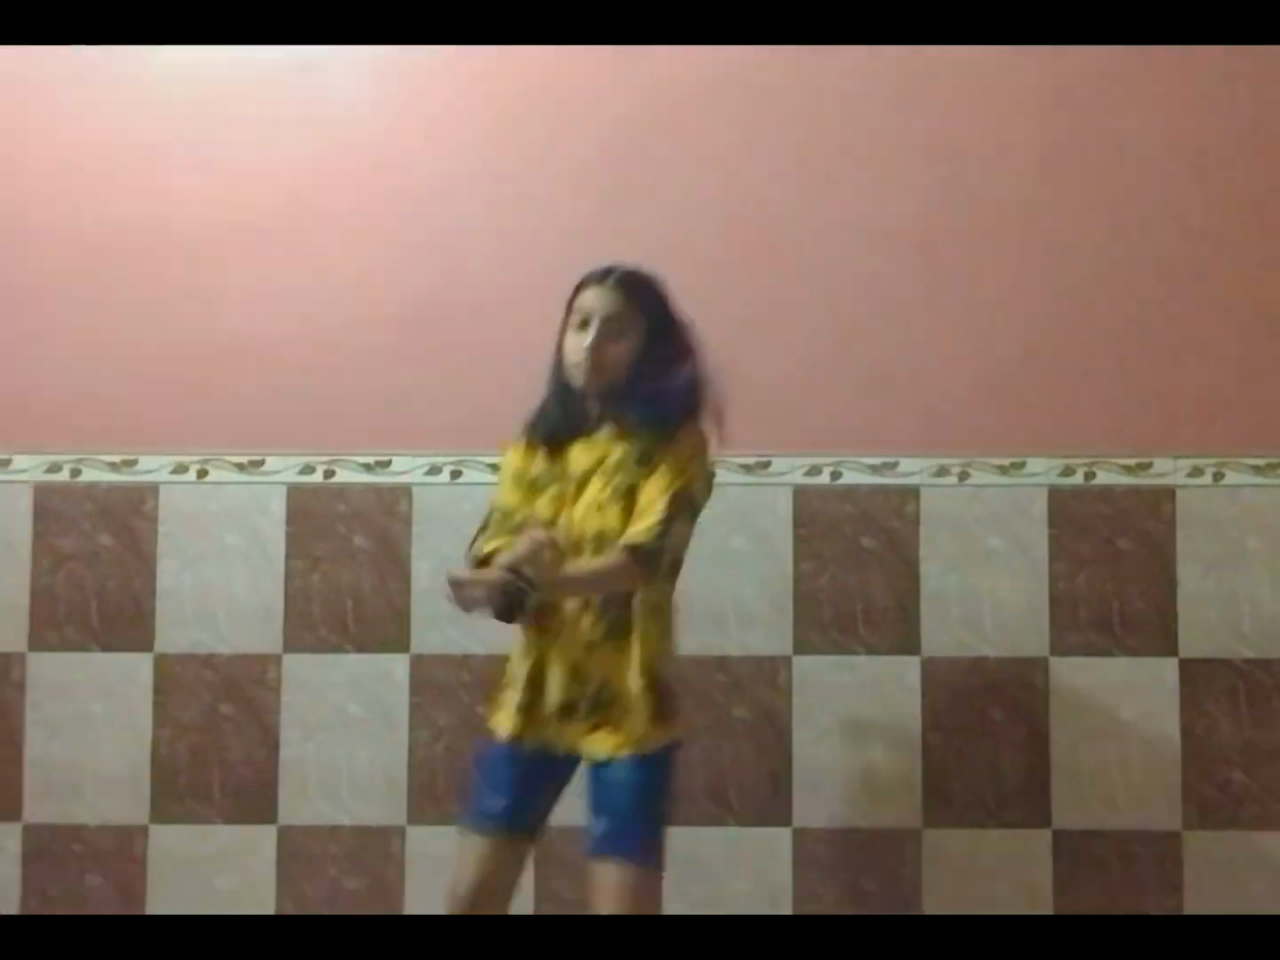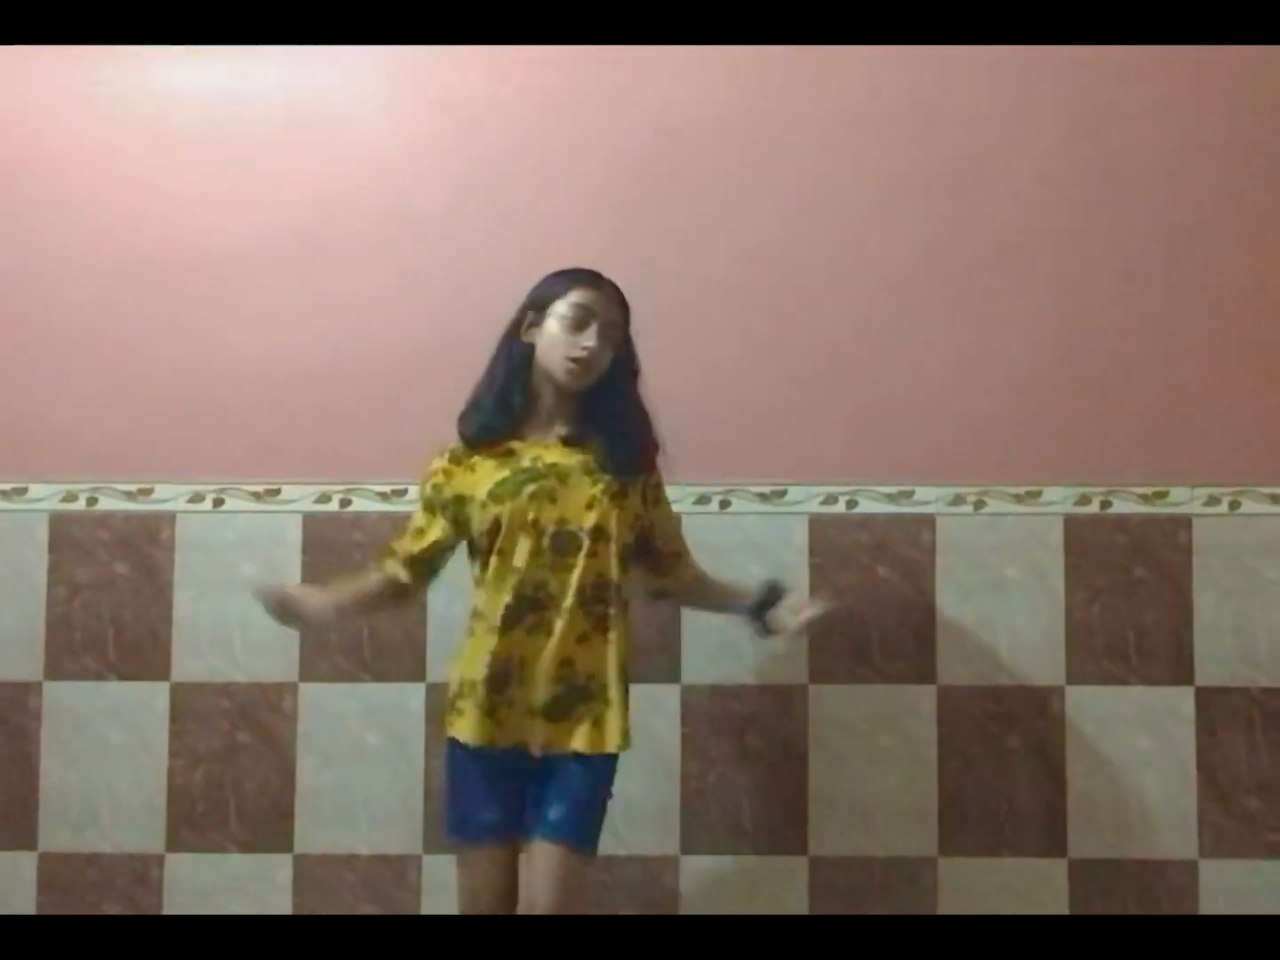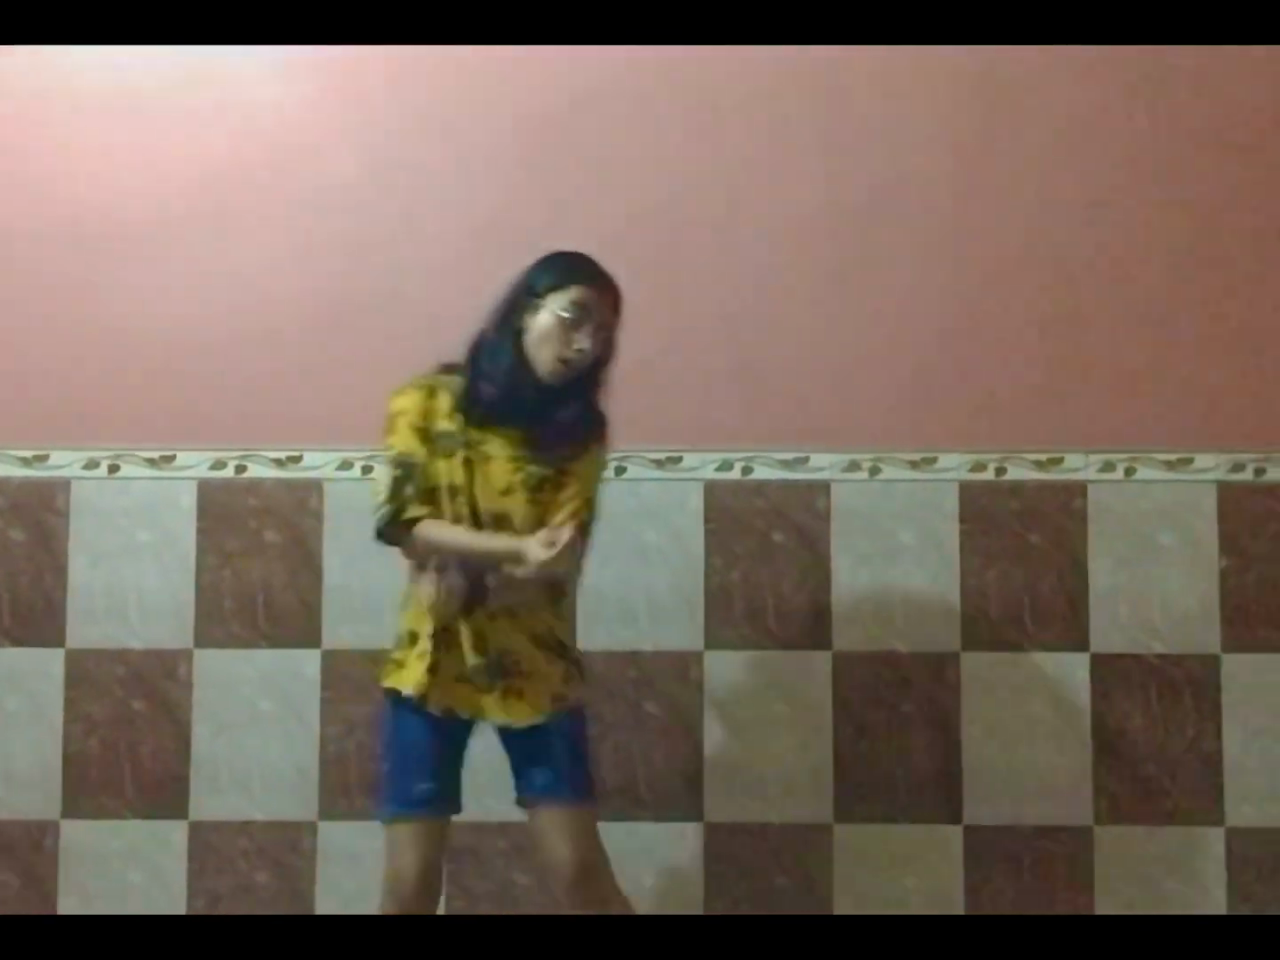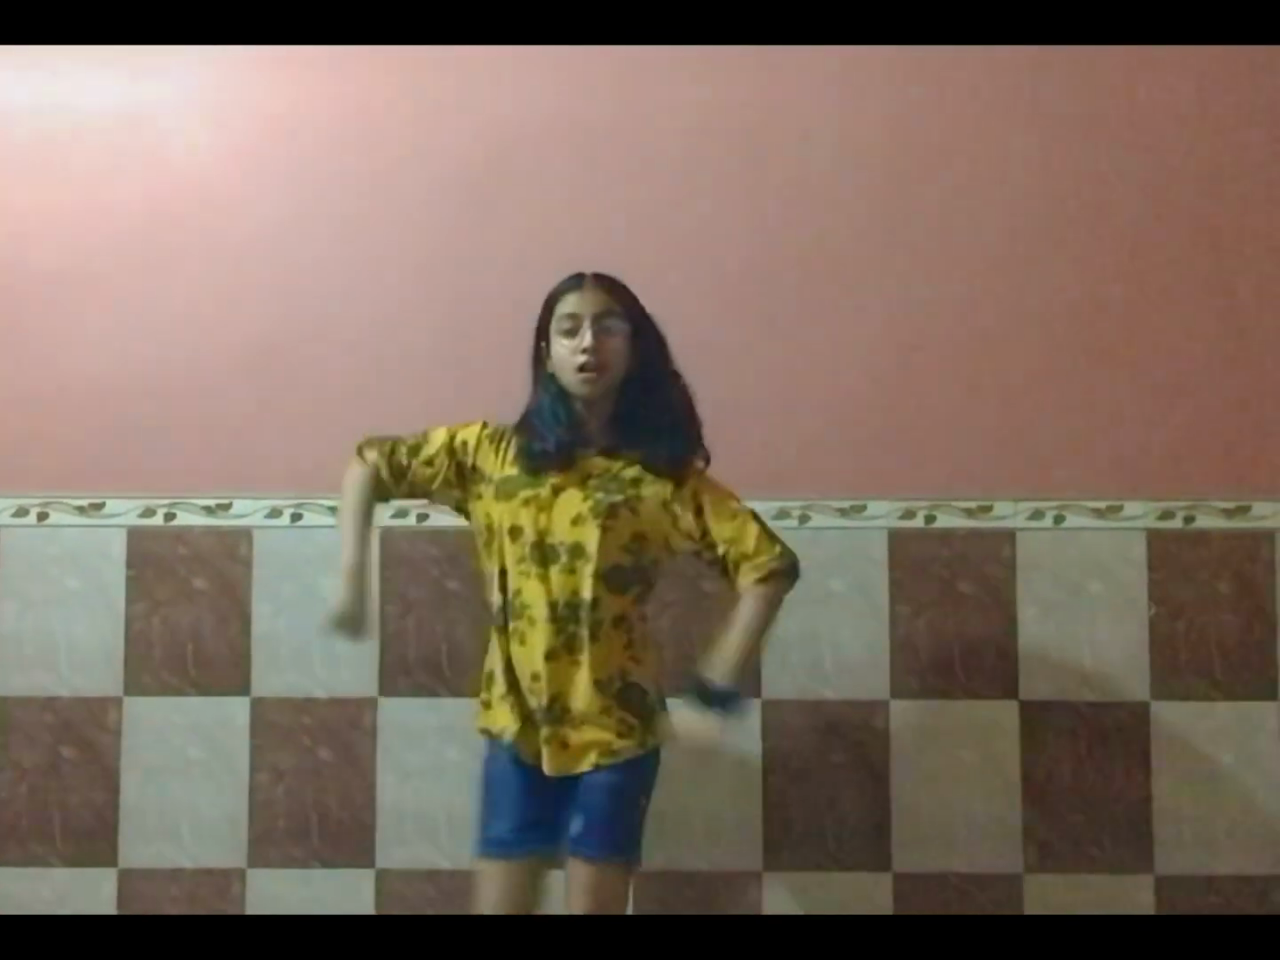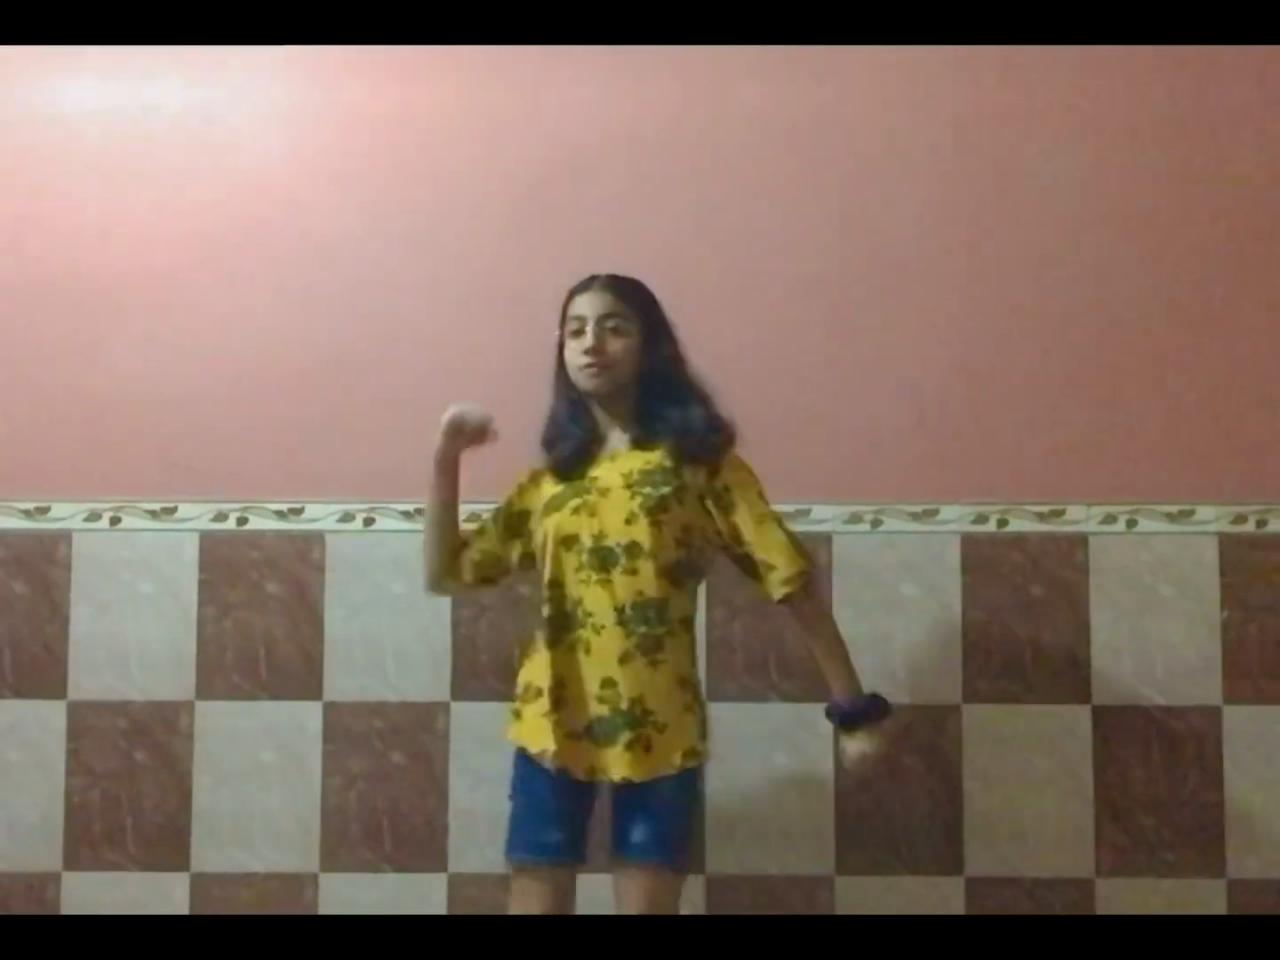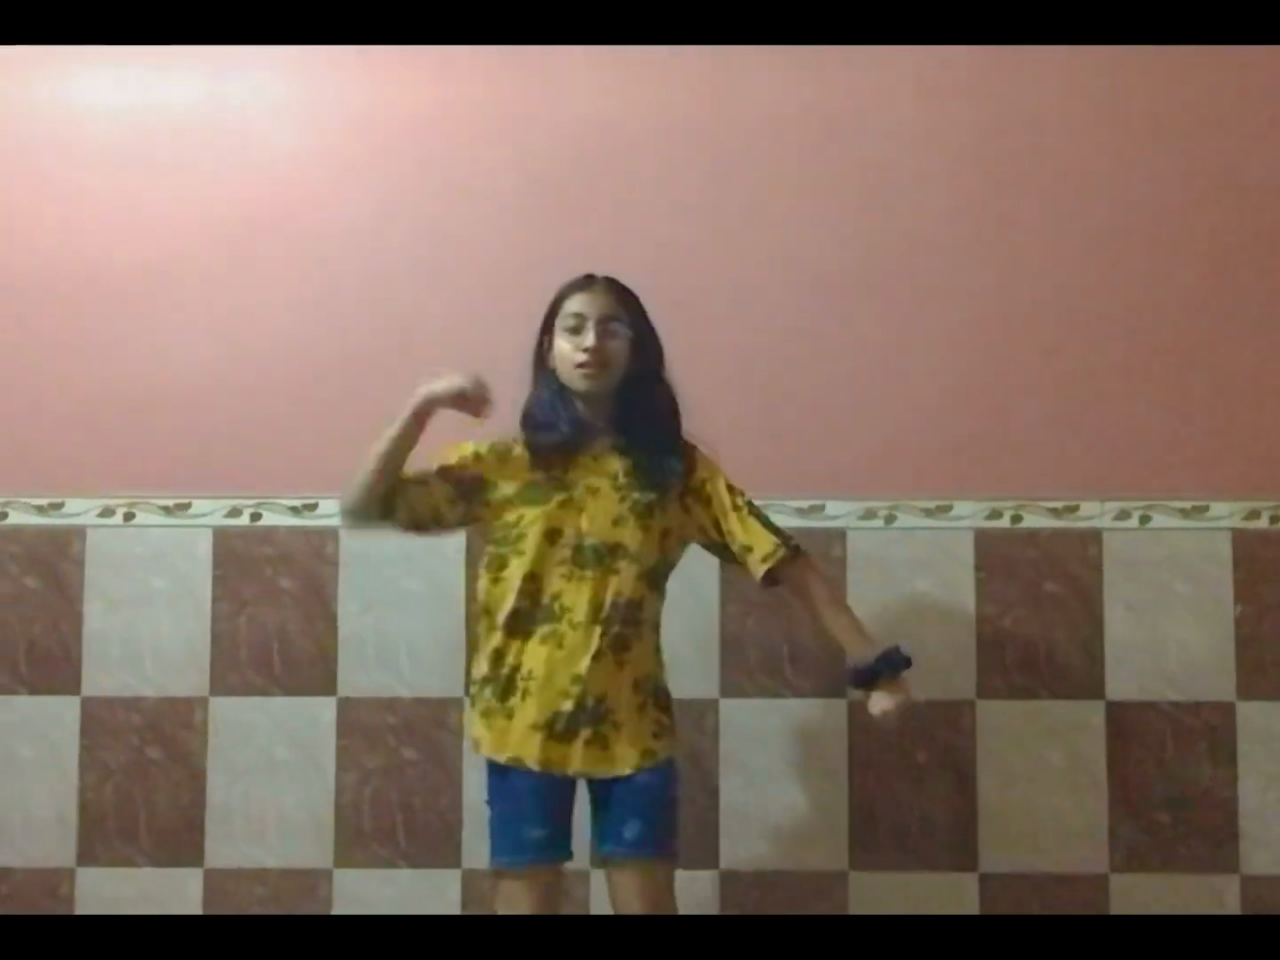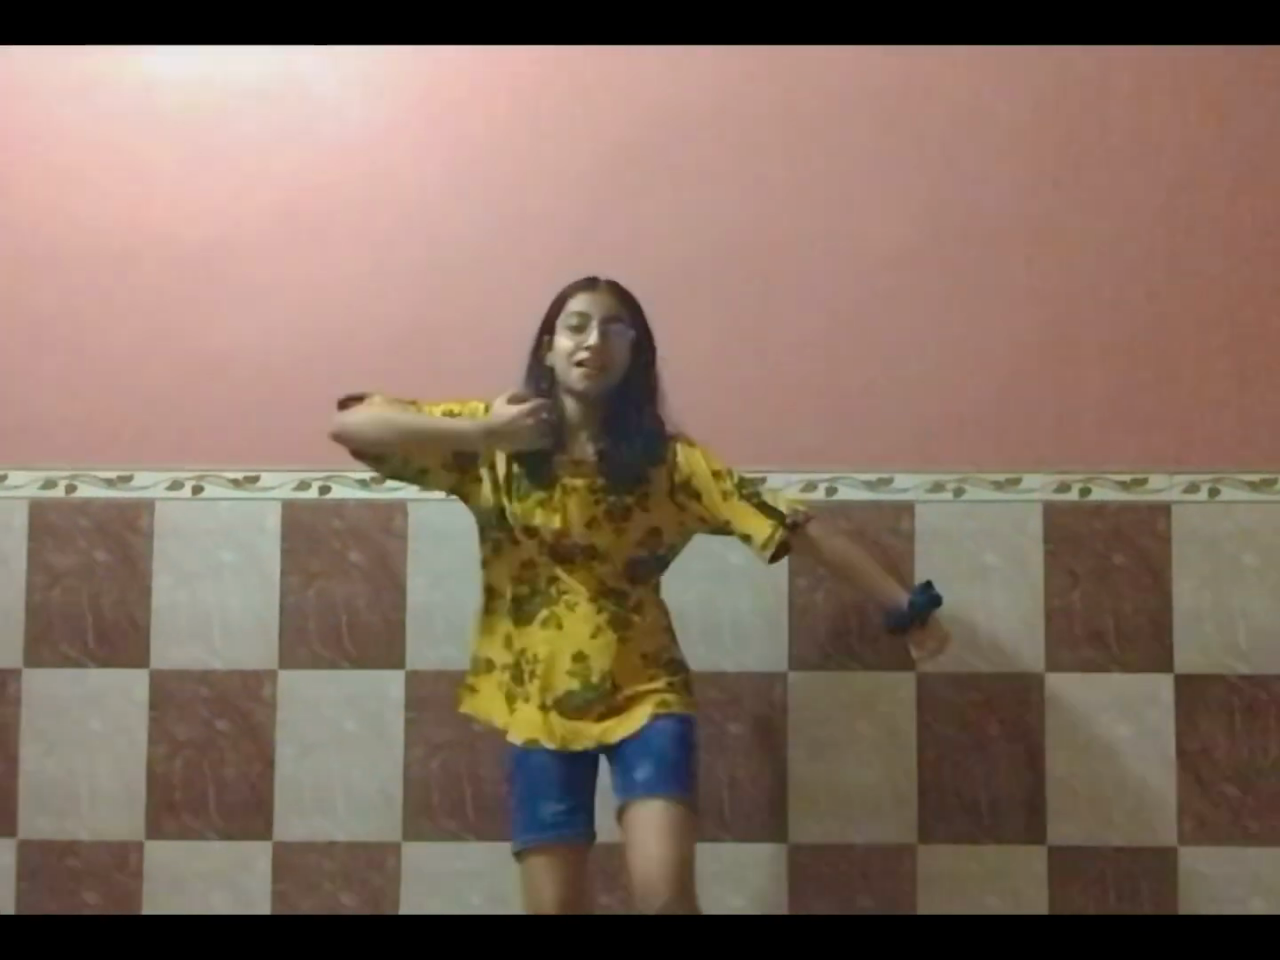
dt=0.5s
person 1, frame 1
left shoulder: (674, 441)
right shoulder: (535, 448)
left elbow: (637, 563)
right elbow: (490, 557)
left wrist: (521, 581)
right wrist: (512, 564)
left hip: (626, 704)
right hip: (533, 696)
left knee: (624, 911)
right knee: (471, 898)
person 1, frame 2
left shoulder: (625, 458)
right shoulder: (472, 457)
left elbow: (668, 568)
right elbow: (405, 567)
left wrist: (759, 606)
right wrist: (324, 604)
left hip: (584, 708)
right hip: (489, 702)
left knee: (548, 907)
right knee: (485, 905)
person 1, frame 3
left shoulder: (574, 438)
right shoulder: (427, 405)
left elbow: (545, 582)
right elbow: (413, 530)
left wrist: (474, 581)
right wrist: (516, 548)
left hip: (535, 671)
right hip: (433, 665)
left knee: (580, 868)
right knee: (410, 880)
person 1, frame 4
left shoulder: (665, 473)
right shoulder: (490, 452)
left elbow: (770, 565)
right elbow: (369, 465)
left wrist: (715, 690)
right wrist: (352, 574)
left hip: (613, 727)
right hip: (518, 720)
left knee: (593, 915)
right knee: (501, 916)
person 1, frame 5
left shoulder: (701, 461)
right shoulder: (545, 477)
left elbow: (791, 580)
right elbow: (445, 574)
left wrist: (852, 703)
right wrist: (444, 462)
left hip: (661, 726)
right hip: (551, 724)
left knee: (650, 911)
right knee: (535, 910)
person 1, frame 6
left shoulder: (677, 469)
right shoulder: (499, 467)
left elbow: (784, 561)
right elbow: (364, 509)
left wrist: (873, 665)
right wrist: (424, 405)
left hip: (630, 727)
right hip: (523, 720)
left knee: (648, 913)
right knee: (524, 913)
person 1, frame 7
left shoulder: (667, 462)
right shoulder: (493, 444)
left elbow: (792, 527)
right elbow: (349, 425)
left wrist: (904, 607)
right wrist: (486, 428)
left hip: (645, 695)
right hip: (536, 701)
left knee: (665, 892)
right knee: (553, 907)
